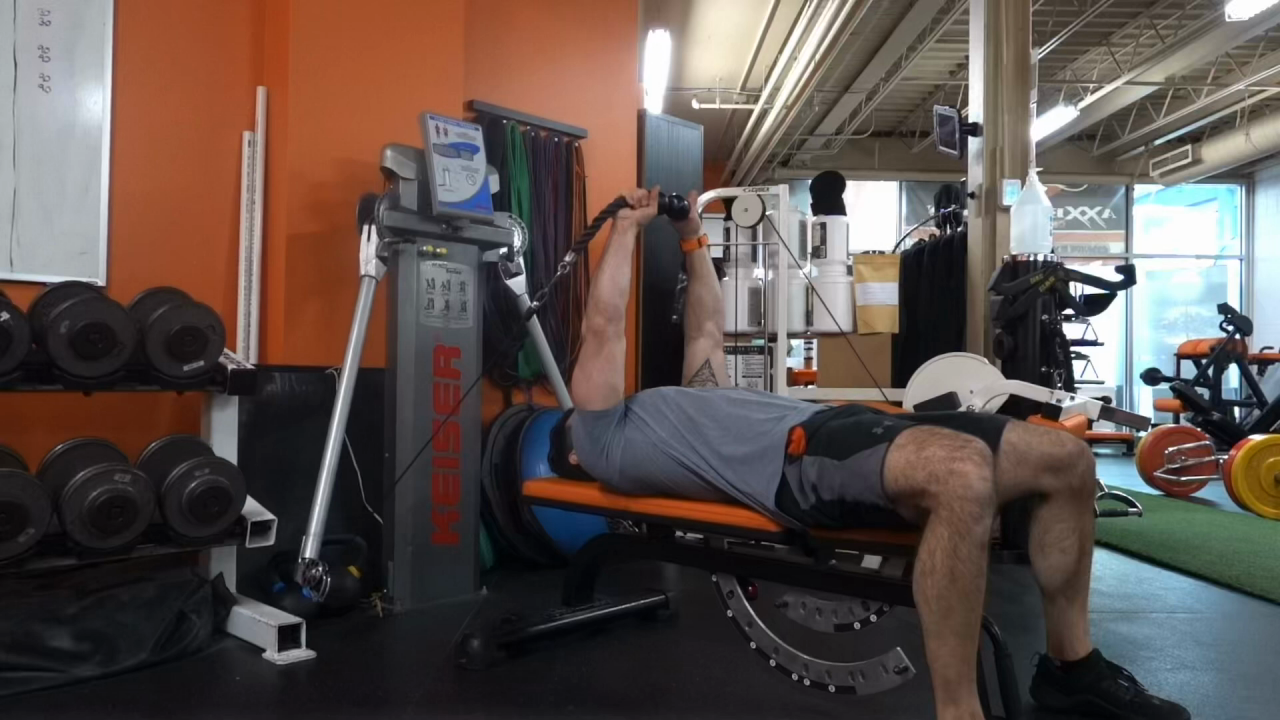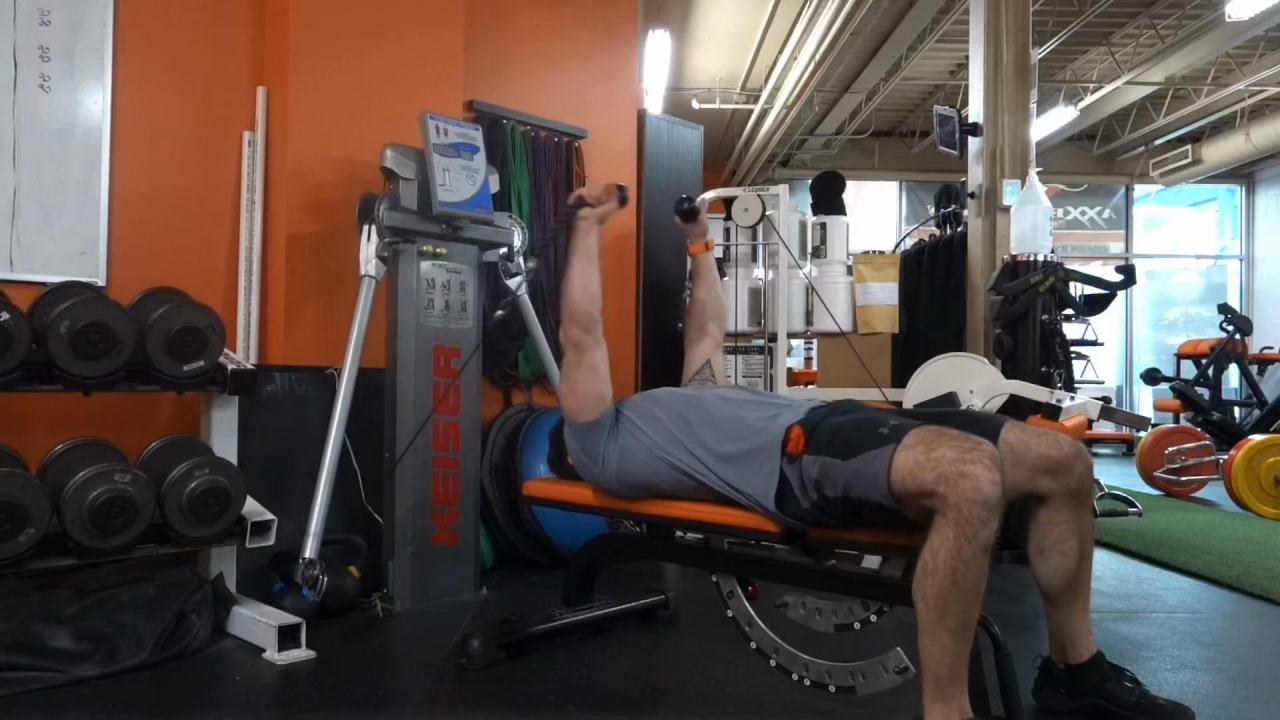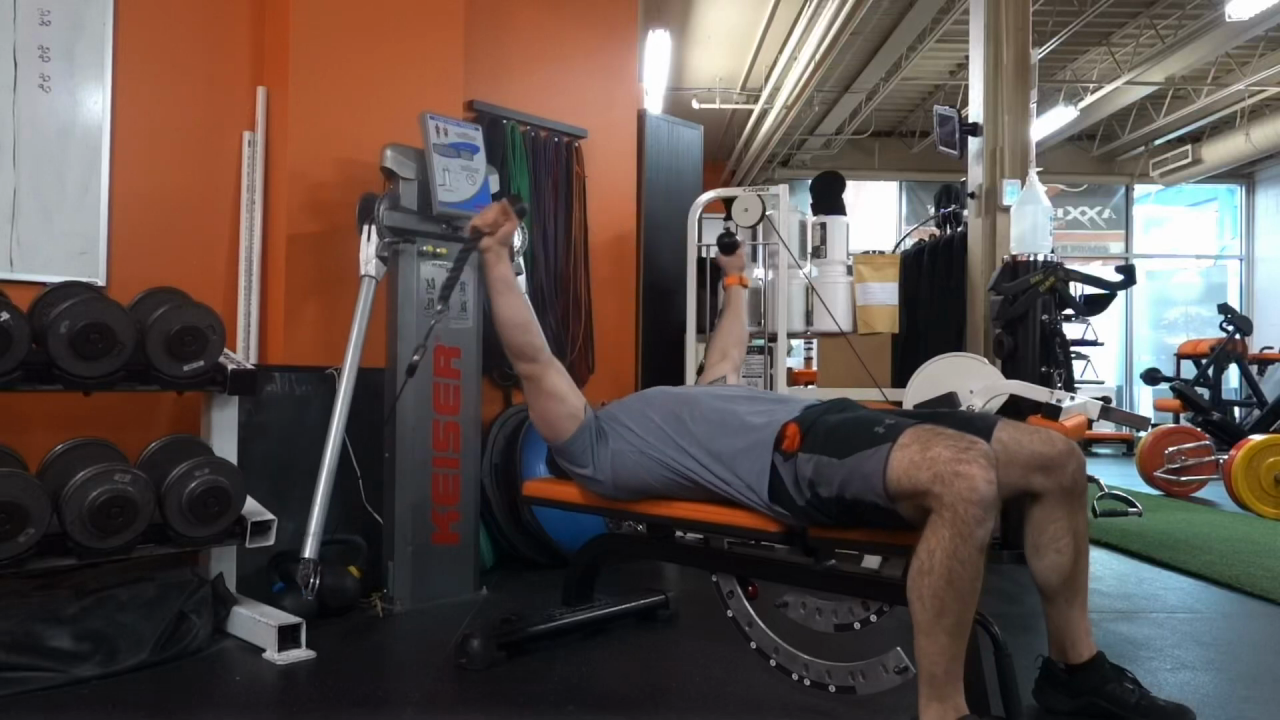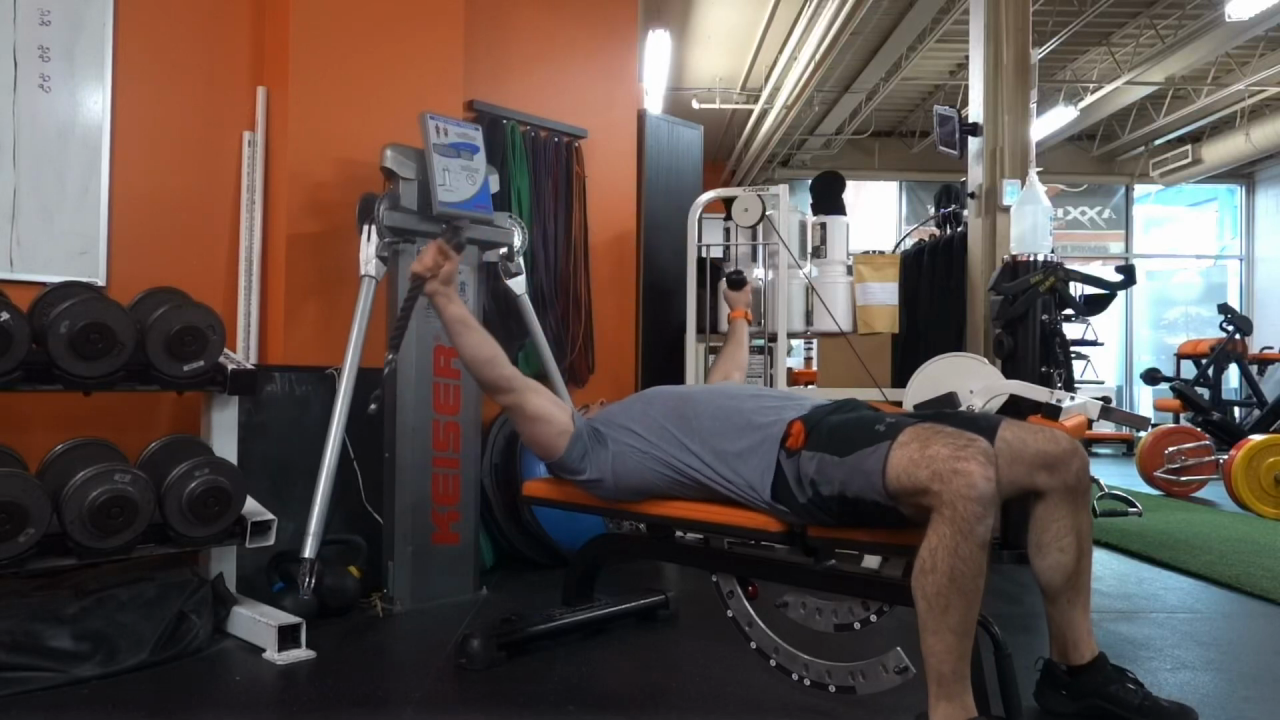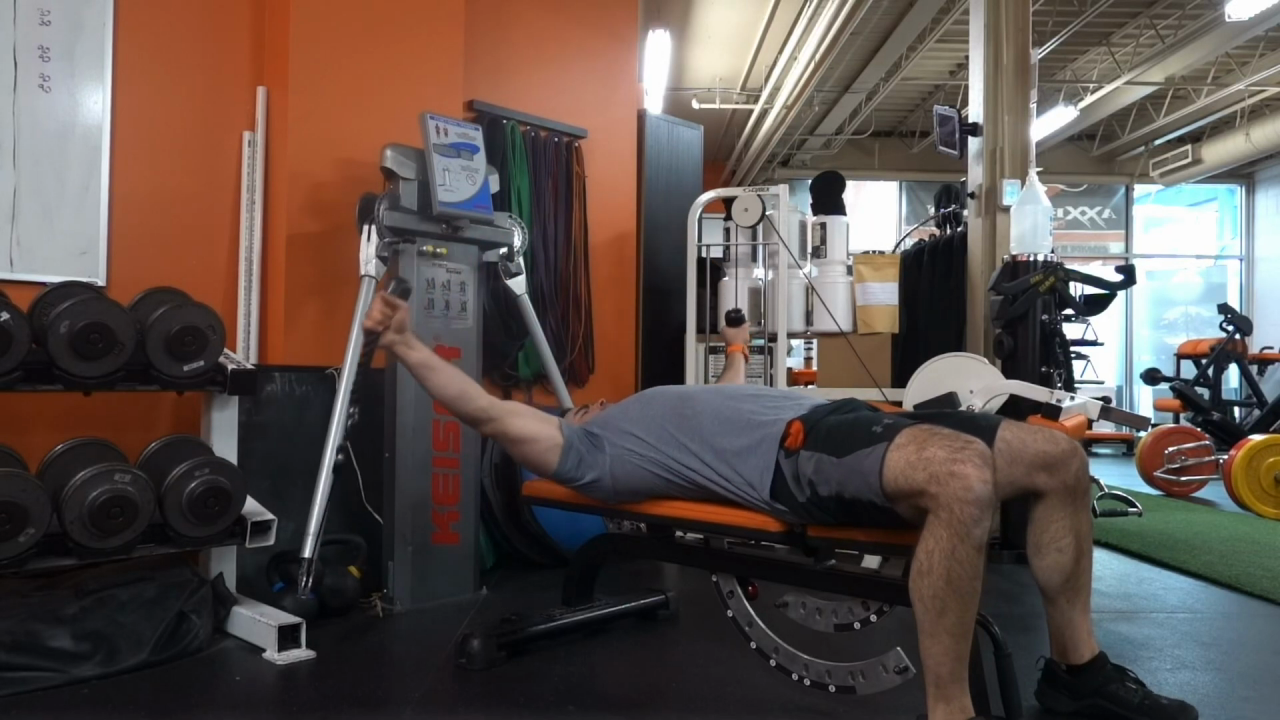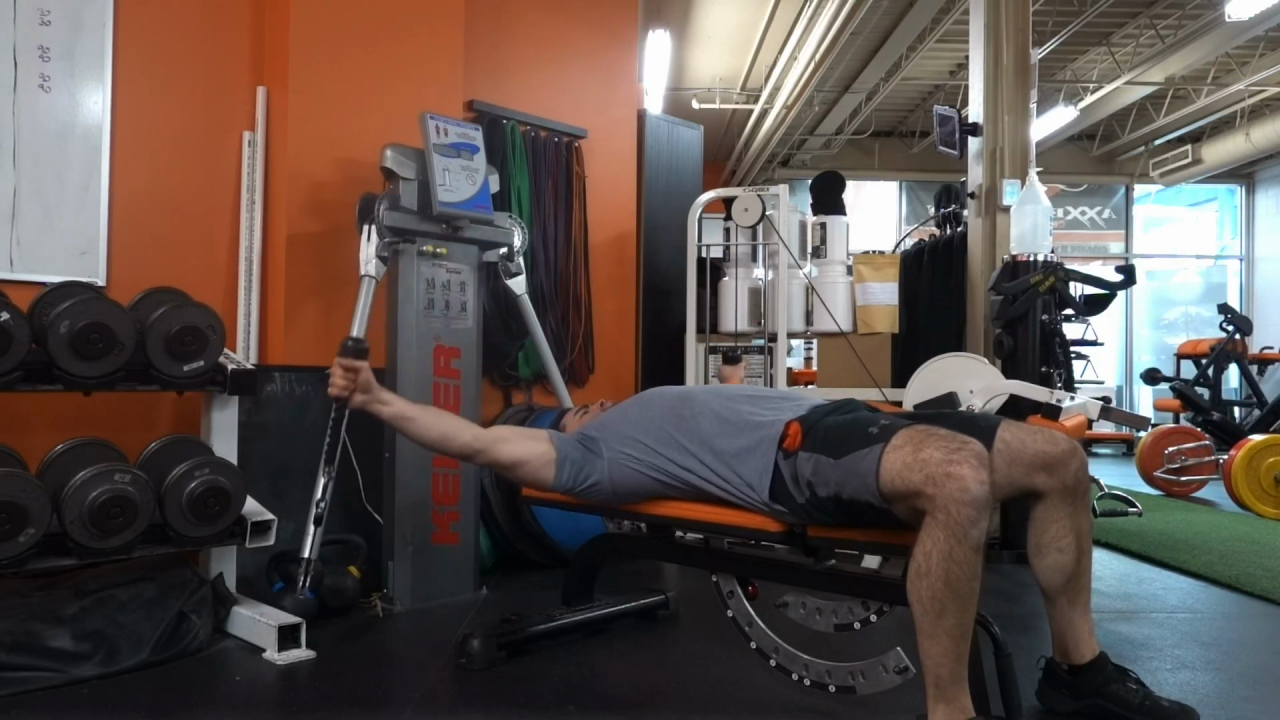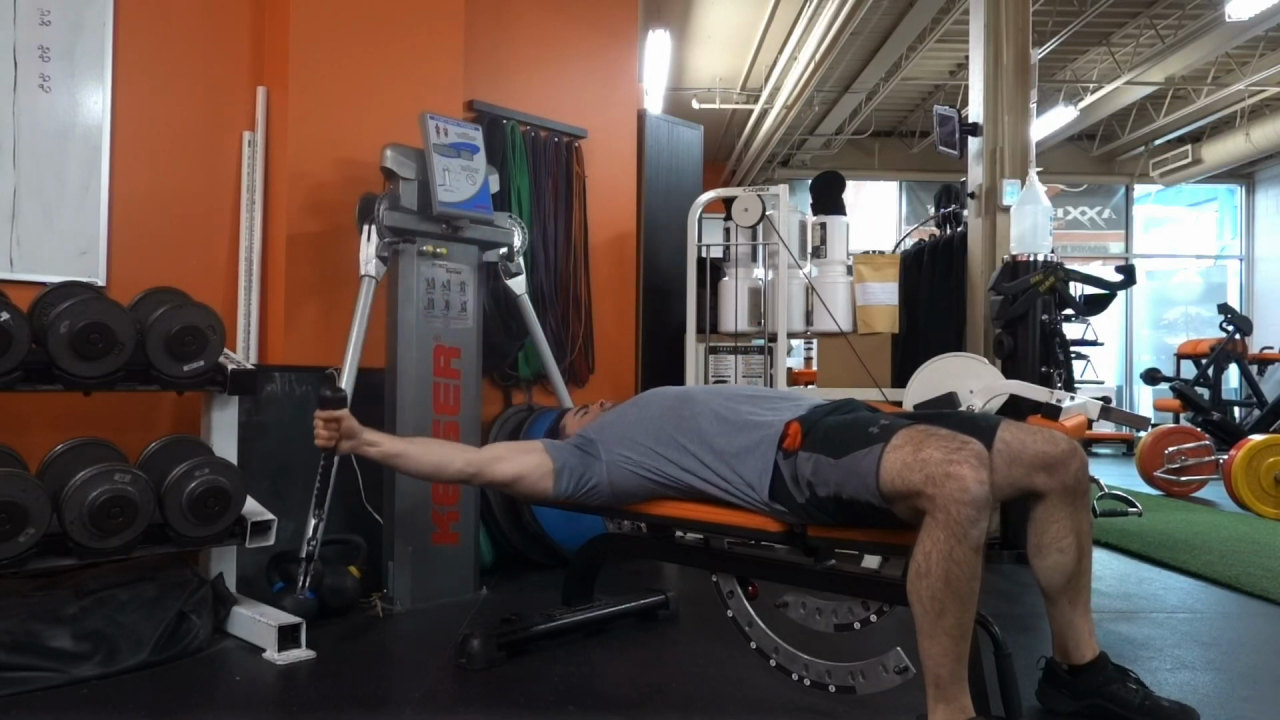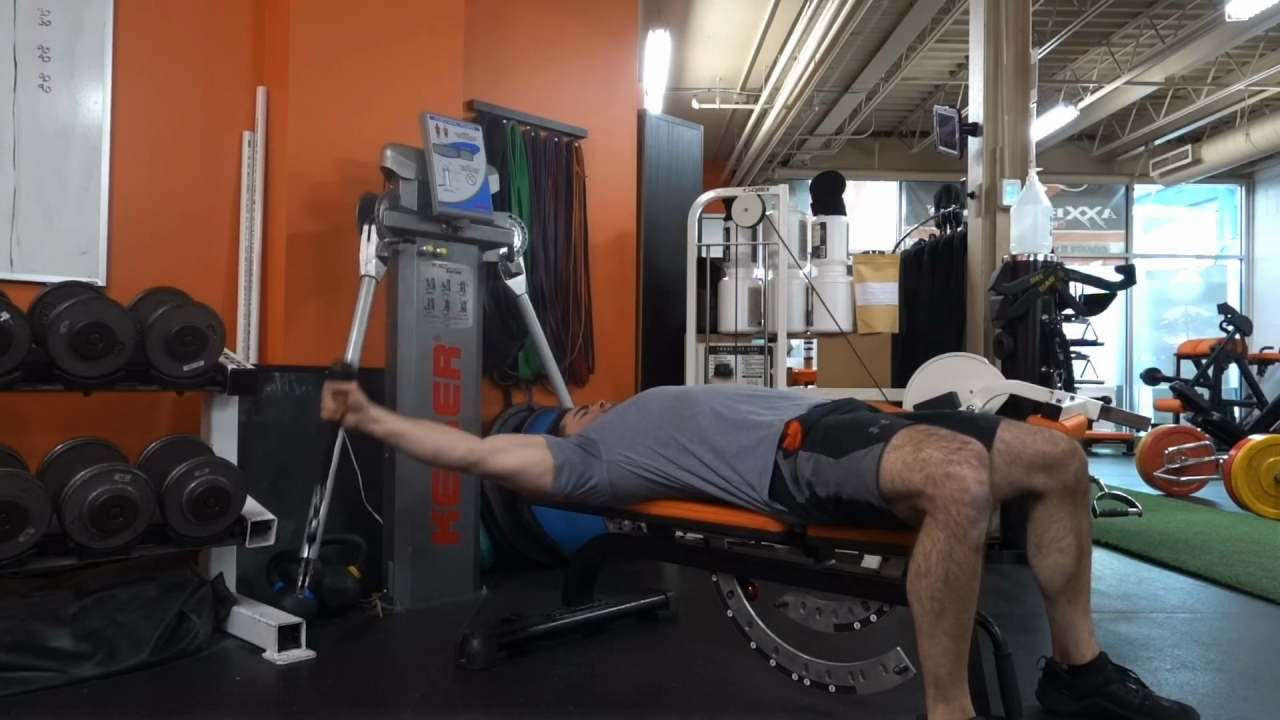
dt=0.3s
person 1, frame 1
left shoulder: (686, 405)
right shoulder: (606, 443)
left elbow: (707, 330)
right elbow: (602, 327)
left wrist: (693, 242)
right wrist: (626, 226)
left hip: (836, 424)
right hip: (794, 458)
left knee: (1066, 461)
right knee: (963, 477)
left ankle: (1071, 667)
person 1, frame 2
left shoulder: (682, 408)
right shoulder: (602, 449)
left elbow: (707, 333)
right elbow: (581, 337)
left wrist: (698, 245)
right wrist: (591, 225)
left hip: (837, 423)
right hip: (794, 455)
left knee: (1063, 463)
right knee: (971, 480)
left ankle: (1074, 668)
person 1, frame 3
left shoulder: (667, 415)
right shoulder: (595, 450)
left elbow: (724, 365)
right elbow: (534, 365)
left wrist: (737, 285)
right wrist: (498, 256)
left hip: (833, 417)
right hip: (788, 453)
left knee: (1056, 460)
right knee: (967, 480)
person 1, frame 4
left shoulder: (648, 414)
right shoulder: (592, 452)
left elbow: (726, 386)
right elbow: (510, 389)
left wrist: (738, 318)
right wrist: (445, 293)
left hip: (835, 420)
right hip: (791, 452)
left knee: (1059, 460)
right knee: (967, 476)
person 1, frame 5
left shoulder: (647, 416)
right shoulder: (589, 454)
right elbow: (493, 414)
left wrist: (737, 353)
right wrist: (404, 345)
left hip: (836, 416)
right hip: (795, 453)
left knee: (1058, 459)
right knee: (964, 478)
person 1, frame 6
left shoulder: (641, 419)
right shoulder: (589, 456)
right elbow: (483, 442)
left wrist: (732, 379)
right wrist: (376, 397)
left hip: (835, 416)
right hip: (792, 451)
left knee: (1057, 460)
right knee: (961, 478)
person 1, frame 7
left shoulder: (644, 417)
right shoulder: (587, 459)
right elbow: (484, 461)
left wrist: (731, 396)
right wrist: (364, 440)
left hip: (833, 416)
right hip: (793, 454)
left knee: (1057, 458)
right knee: (960, 479)
person 1, frame 8
left shoulder: (638, 416)
right shoulder: (588, 458)
right elbow: (487, 453)
left wrist: (724, 393)
right wrist: (371, 417)
left hip: (829, 416)
right hip: (791, 453)
left knee: (1058, 459)
right knee: (962, 478)
